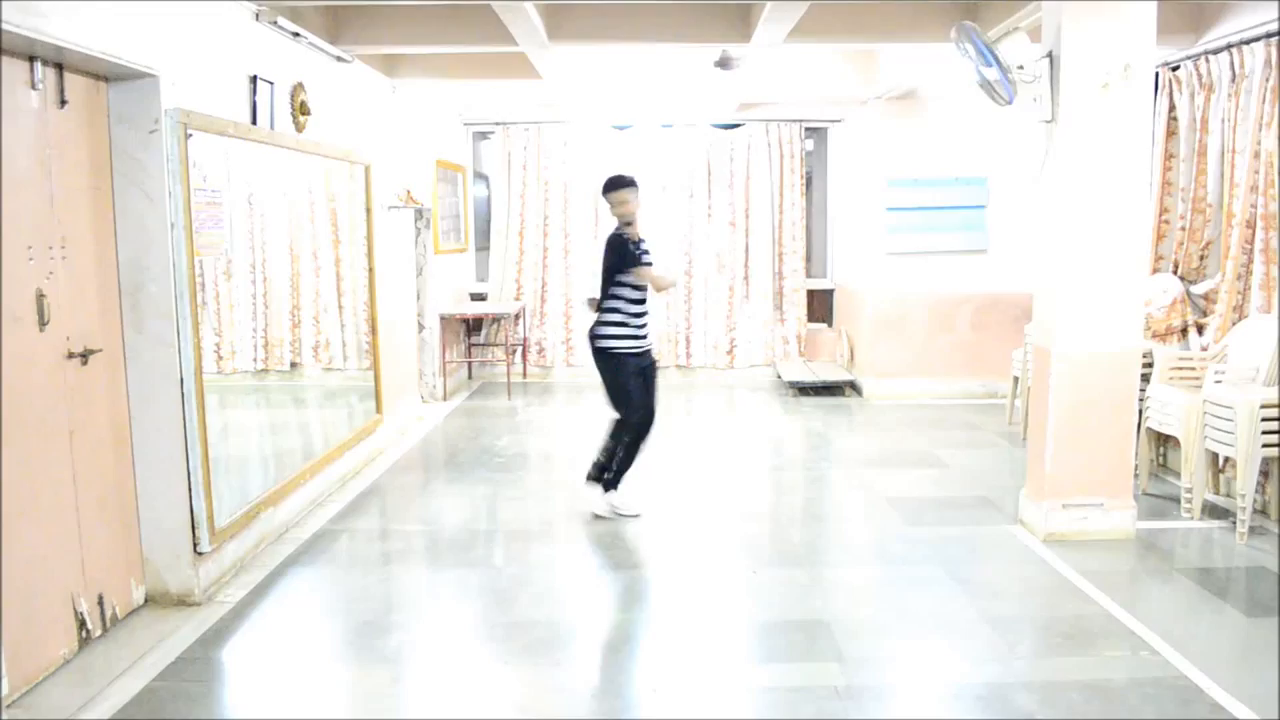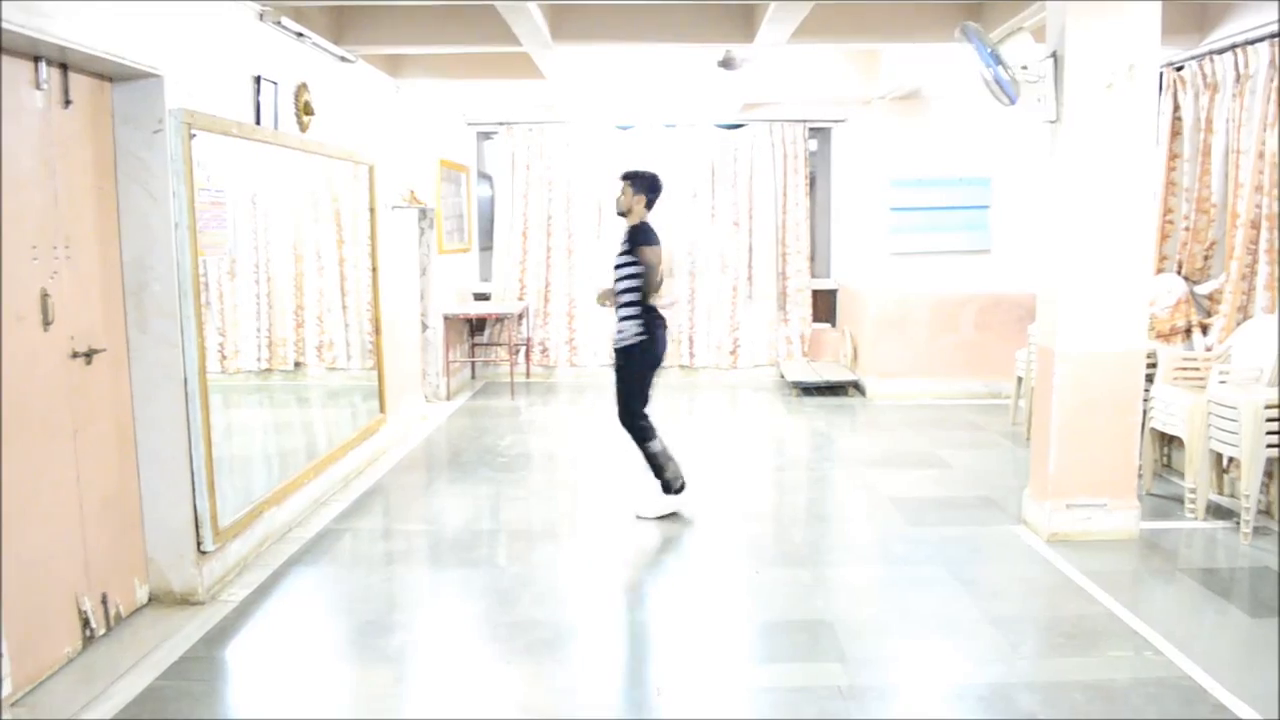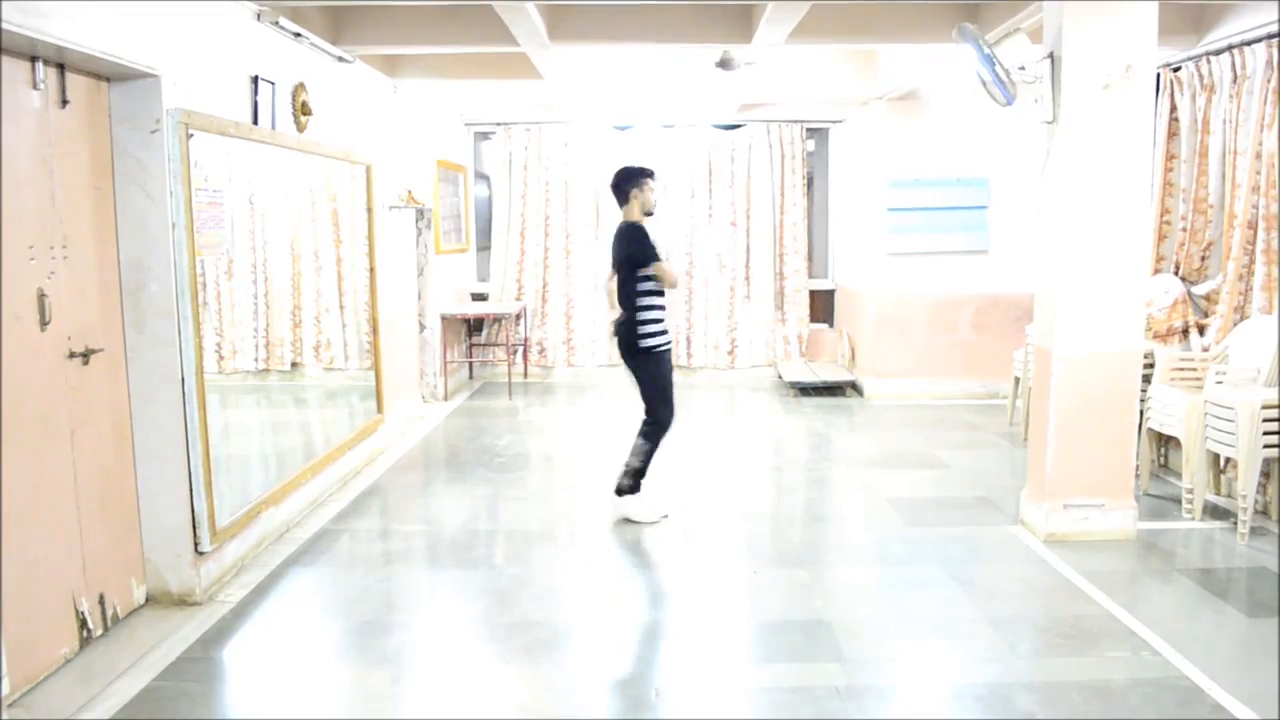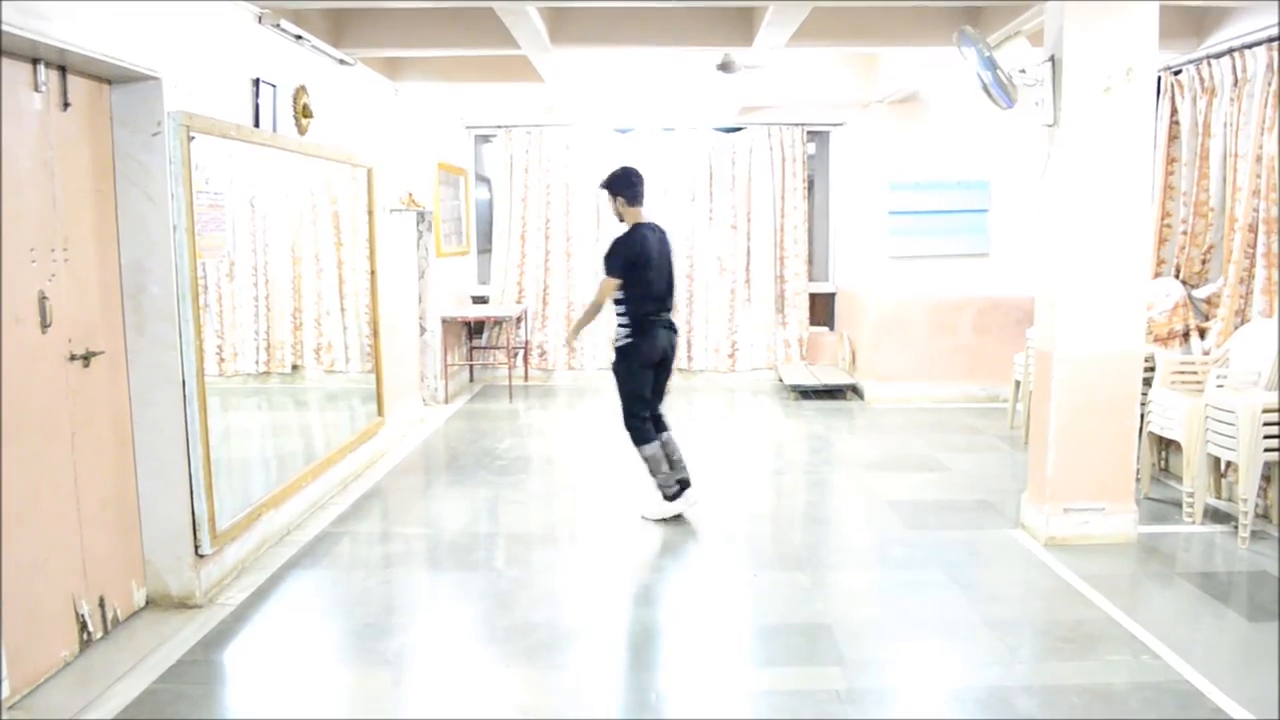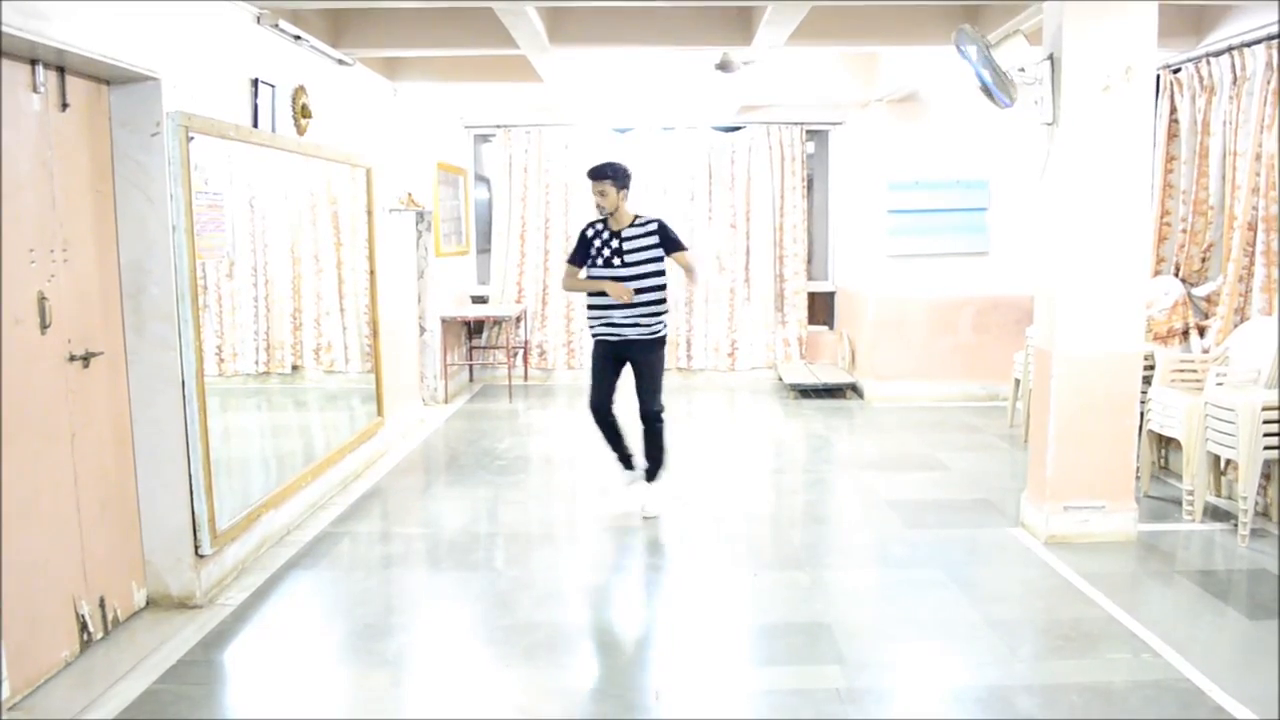
dt=0.3s
person 1, frame 1
left shoulder: (635, 242)
right shoulder: (618, 242)
right elbow: (651, 280)
right wrist: (666, 281)
left hip: (634, 348)
right hip: (613, 346)
left knee: (641, 417)
right knee: (633, 418)
left ankle: (610, 489)
right ankle: (596, 481)
person 1, frame 2
left shoulder: (638, 233)
right shoulder: (640, 235)
left elbow: (657, 263)
left wrist: (634, 294)
right wrist: (616, 293)
left hip: (639, 341)
right hip: (640, 340)
left knee: (632, 415)
right knee: (635, 413)
left ankle: (673, 489)
right ankle: (671, 487)
person 1, frame 3
left shoulder: (625, 235)
right shoulder: (635, 233)
left elbow: (614, 284)
right elbow: (669, 279)
right wrist: (667, 273)
left hip: (645, 341)
right hip: (645, 342)
left knee: (657, 415)
right knee: (662, 418)
left ankle: (634, 488)
right ankle: (626, 492)
person 1, frame 4
left shoulder: (623, 245)
right shoulder: (658, 235)
left elbow: (604, 297)
left wrist: (576, 329)
left hip: (637, 344)
right hip: (663, 336)
left knee: (638, 421)
right knee: (652, 414)
left ankle: (672, 495)
right ankle: (681, 486)
person 1, frame 5
left shoulder: (655, 229)
right shoulder: (591, 232)
left elbow: (687, 266)
right elbow: (568, 279)
left wrist: (687, 282)
right wrist: (604, 285)
left hip: (647, 336)
right hip: (606, 337)
left knee: (650, 411)
right knee: (599, 406)
left ankle: (651, 482)
right ankle: (630, 467)
